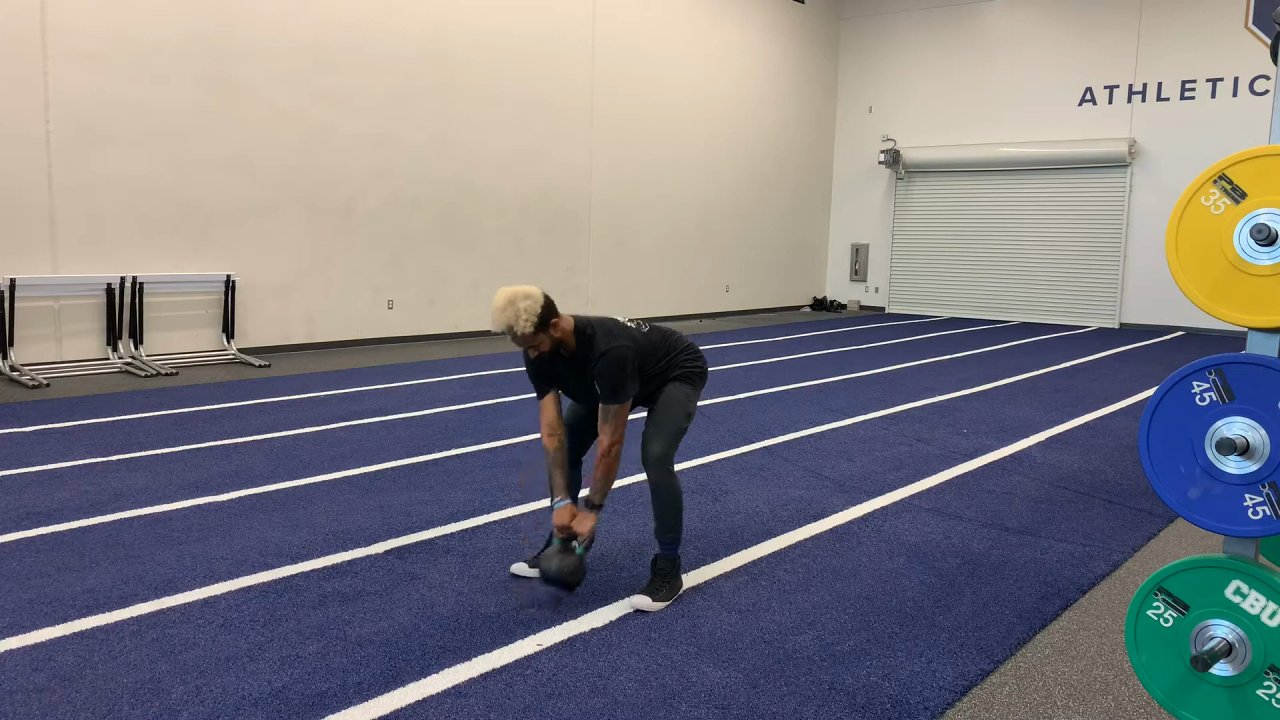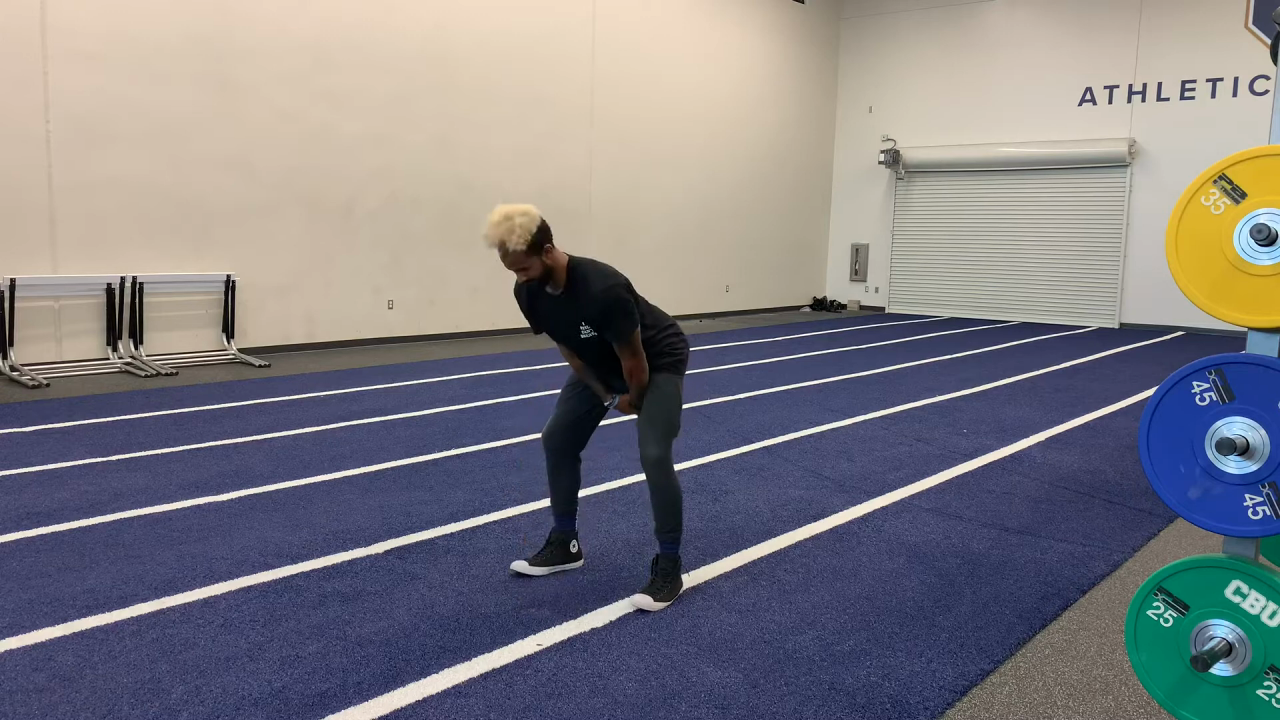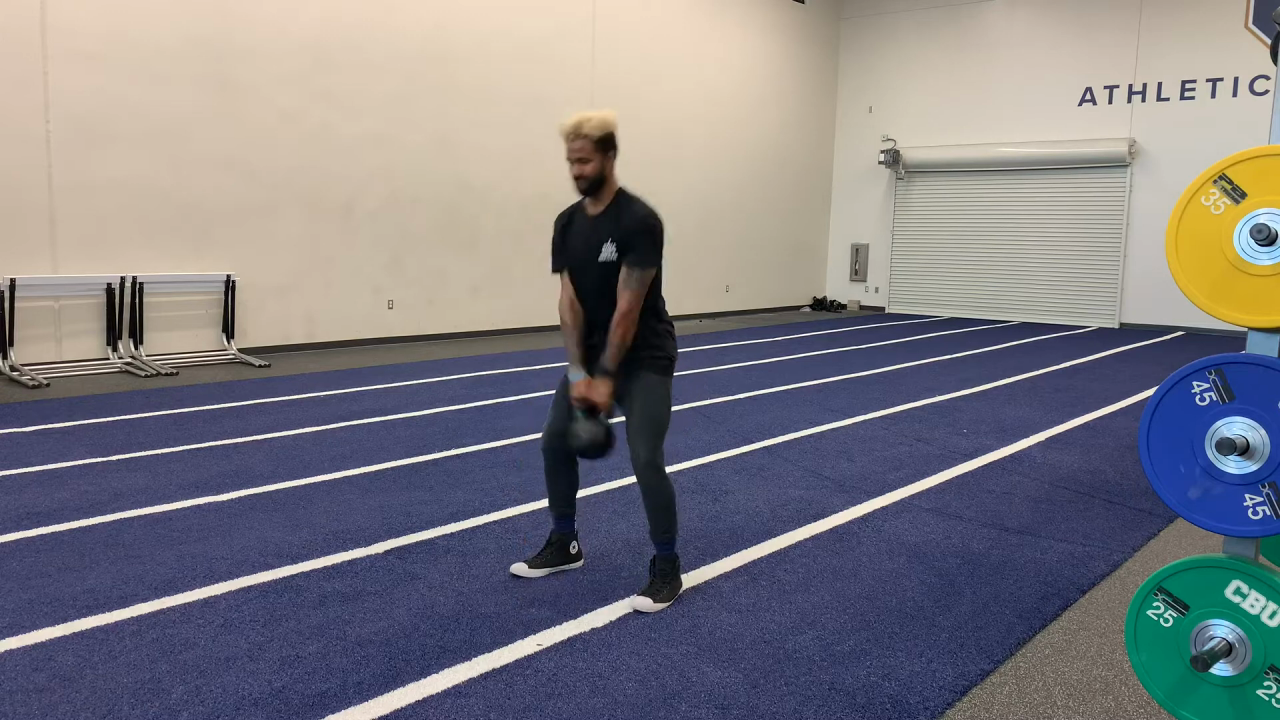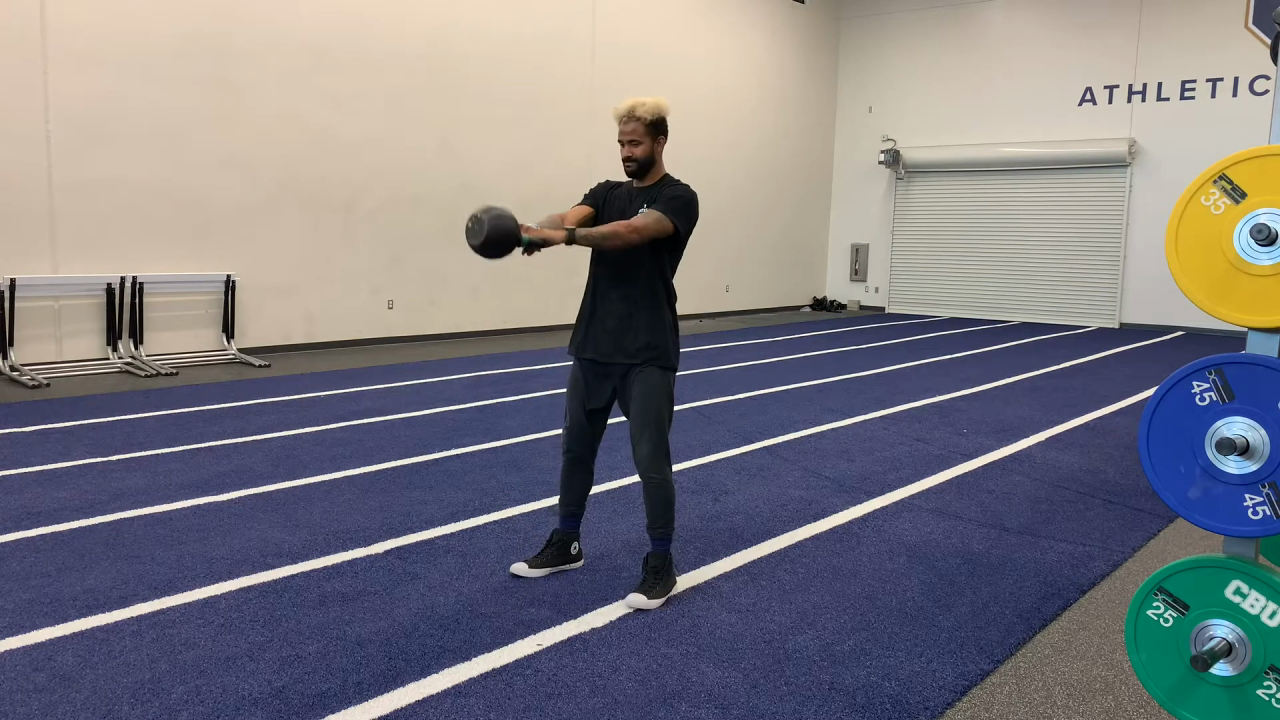
dt=0.4s
person 1, frame 1
left shoulder: (610, 351)
right shoulder: (539, 355)
left elbow: (610, 441)
right elbow: (552, 431)
left wrist: (593, 509)
right wrist: (562, 501)
left hip: (677, 376)
left knee: (654, 454)
right knee: (562, 450)
left ankle: (669, 569)
right ankle: (564, 543)
person 1, frame 2
left shoulder: (603, 289)
right shoulder: (528, 292)
left elbow: (634, 362)
right elbow: (570, 351)
left wrist: (635, 402)
right wrist: (608, 397)
left hip: (658, 359)
right hip: (598, 361)
left knee: (654, 455)
right knee: (557, 439)
left ankle: (669, 567)
right ankle: (565, 544)
person 1, frame 3
left shoulder: (638, 221)
right shoulder: (567, 222)
left elbow: (630, 307)
right elbow: (570, 299)
left wrist: (608, 376)
right wrist: (577, 370)
left hip: (644, 360)
right hip: (590, 356)
left knee: (645, 459)
right knee: (555, 443)
left ankle: (667, 568)
right ankle: (564, 544)
person 1, frame 4
left shoulder: (678, 198)
right shoulder: (607, 192)
left elbow: (632, 231)
right elbow: (571, 217)
left wrist: (566, 237)
right wrist: (538, 229)
left hip: (647, 354)
right hip: (592, 346)
left knee: (650, 458)
right knee: (575, 448)
left ankle: (660, 565)
right ankle: (565, 544)
